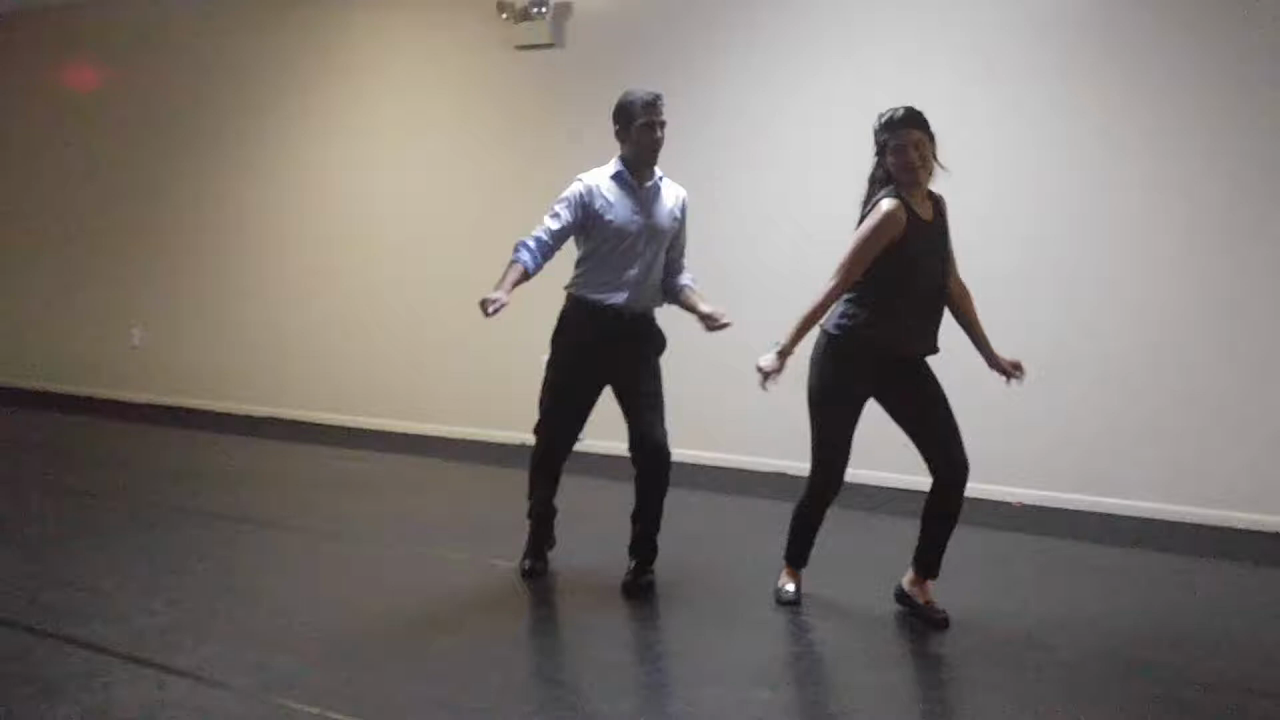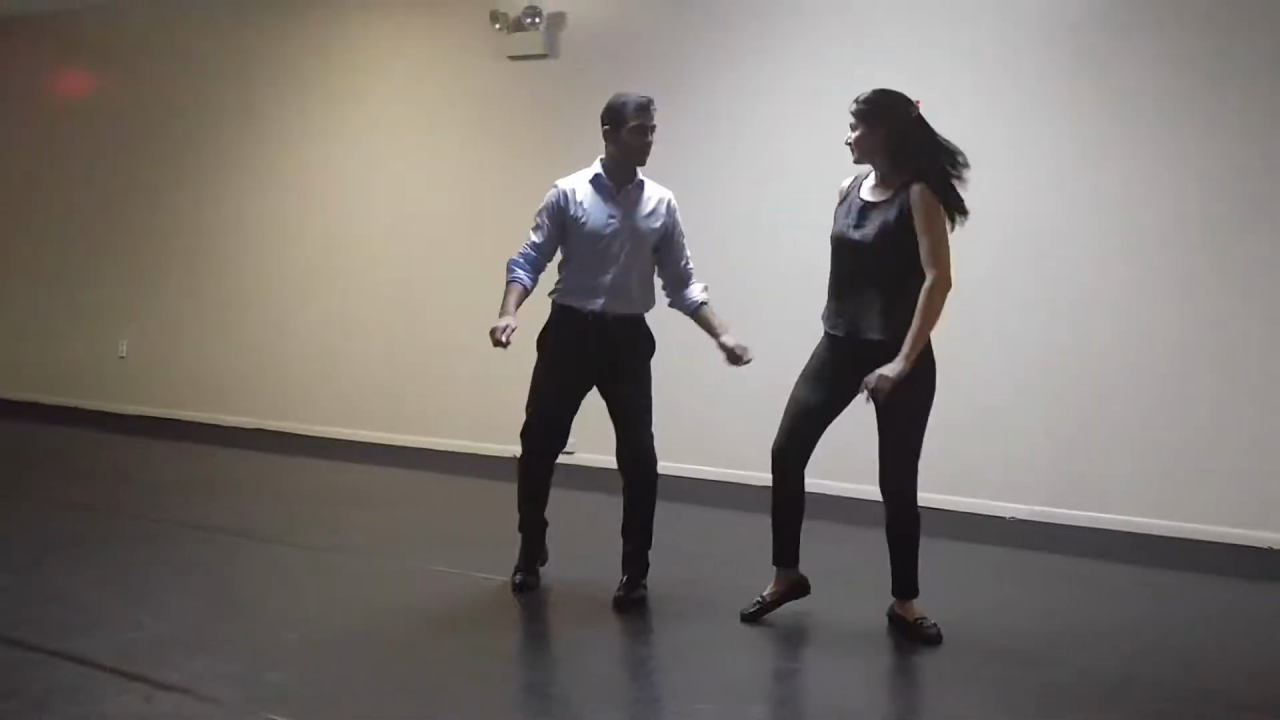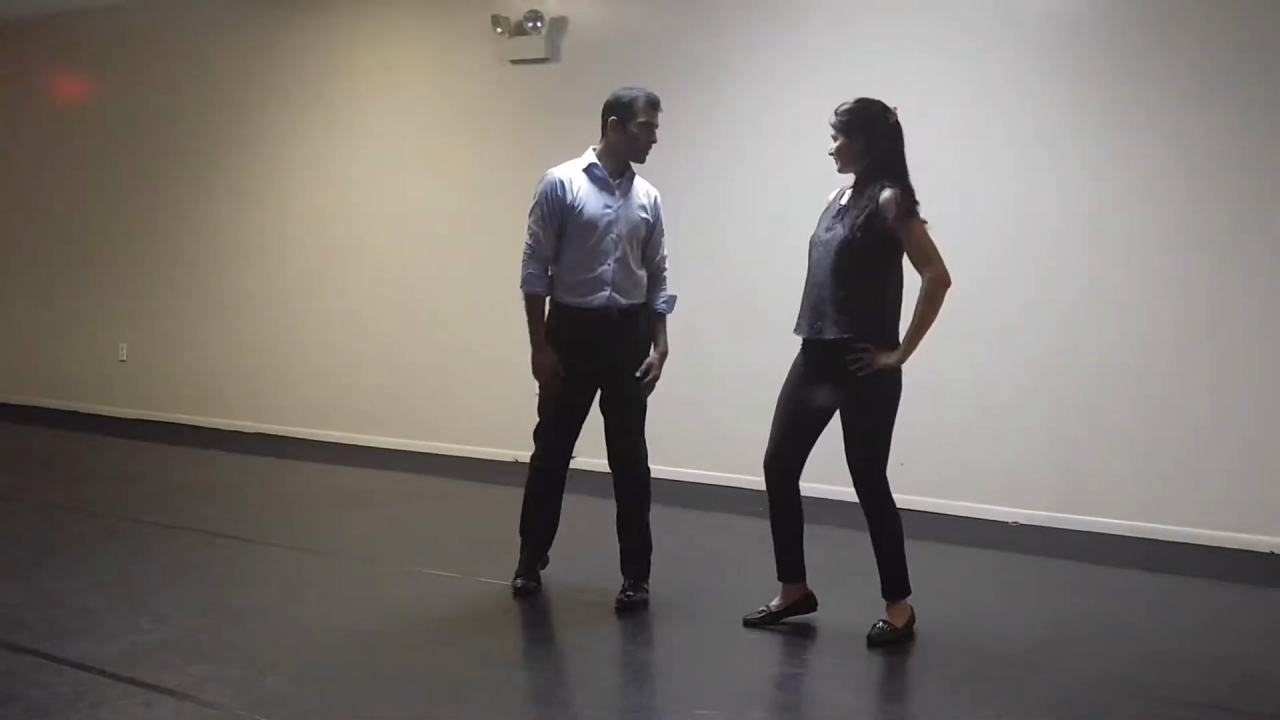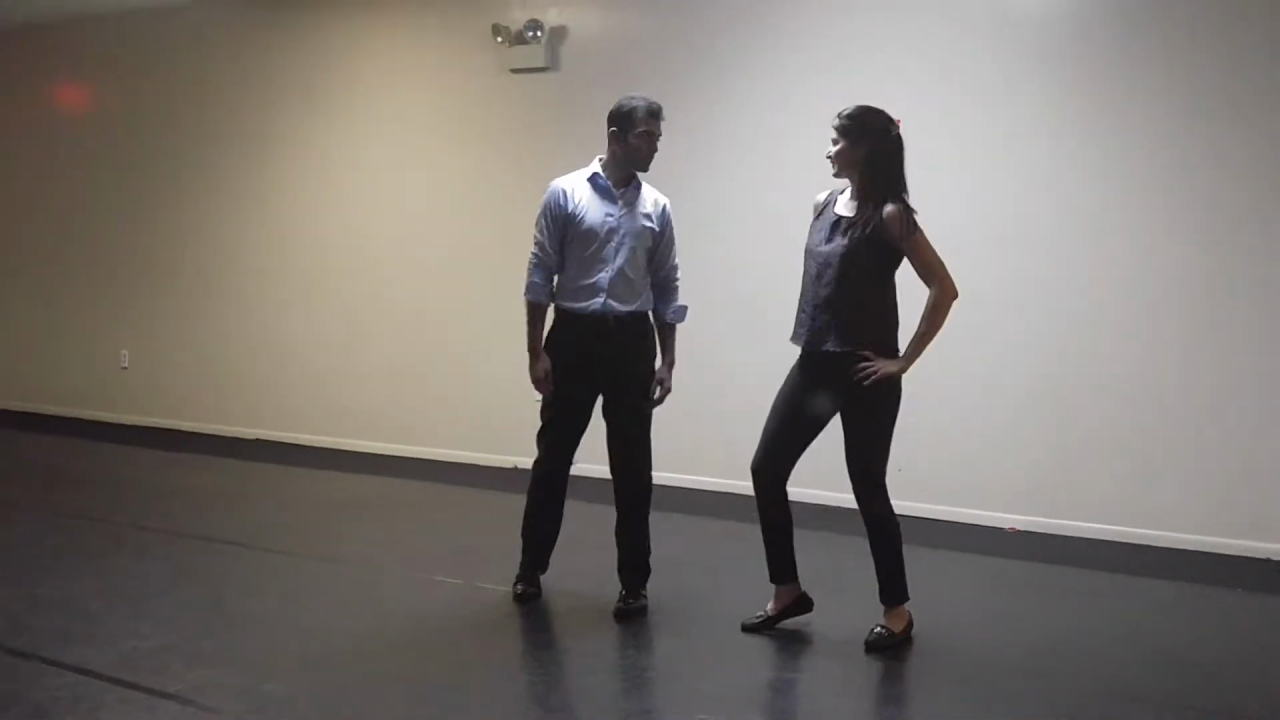
dt=0.4s
person 1, frame 1
left shoulder: (937, 209)
right shoulder: (889, 211)
left elbow: (950, 287)
right elbow: (839, 286)
left wrist: (990, 353)
right wrist: (785, 349)
left hip: (903, 362)
right hip: (846, 356)
left knee: (953, 470)
right knee: (827, 476)
left ankle: (916, 581)
right ankle: (791, 569)
person 1, frame 2
left shoulder: (918, 195)
right shoulder: (850, 190)
left elbow: (938, 278)
left wrist: (906, 359)
left hip: (894, 358)
right hip: (839, 349)
left knee: (898, 482)
right knee: (786, 455)
left ankle: (905, 602)
right ankle: (786, 575)
person 1, frame 3
left shoulder: (888, 200)
right shoulder: (839, 199)
left elbow: (937, 277)
left wrist: (902, 350)
right wrist: (817, 345)
left hip: (863, 363)
right hip: (815, 356)
left knee: (869, 482)
right knee: (778, 467)
left ankle: (899, 604)
right ankle: (794, 589)
person 1, frame 4
left shoulder: (890, 215)
right shoulder: (824, 204)
left elbow: (944, 289)
left wrist: (905, 360)
right wrist: (812, 342)
left hip: (864, 371)
right hip: (813, 364)
left knee: (868, 490)
right knee: (766, 469)
left ankle: (896, 610)
right ankle: (787, 590)
person 2, frame 1
left shoulder: (675, 200)
right shoulder: (590, 190)
right elbow: (538, 245)
left wrist: (699, 308)
right wrist: (502, 290)
left hip: (636, 334)
right hip: (584, 328)
left knee: (653, 454)
right knee: (553, 442)
left ankle: (642, 560)
right ankle: (537, 543)
person 2, frame 2
left shoulder: (661, 204)
right shoulder: (568, 193)
left elbow: (682, 283)
right elbow: (531, 260)
left wrist: (721, 335)
right wrist: (508, 313)
left hip: (627, 339)
right hip: (569, 333)
left knee: (638, 460)
right knee: (539, 448)
left ankle: (635, 571)
right ankle: (530, 555)
person 2, frame 3
left shoulder: (647, 198)
right shoulder: (560, 184)
left elbow: (656, 279)
right elbow: (535, 268)
left wrist: (659, 345)
right wrist: (539, 344)
left hip: (628, 333)
right hip: (572, 329)
left knee: (630, 458)
right knee: (552, 449)
left ankle: (635, 574)
right ankle: (531, 561)
person 2, frame 4
left shoulder: (657, 208)
right shoulder: (564, 193)
left elbow: (666, 290)
right elbow: (540, 276)
left wrist: (666, 360)
right wrist: (536, 348)
left hip: (632, 341)
right hip: (572, 337)
left knee: (632, 466)
right knee: (553, 456)
left ankle: (633, 581)
right ankle: (531, 567)
